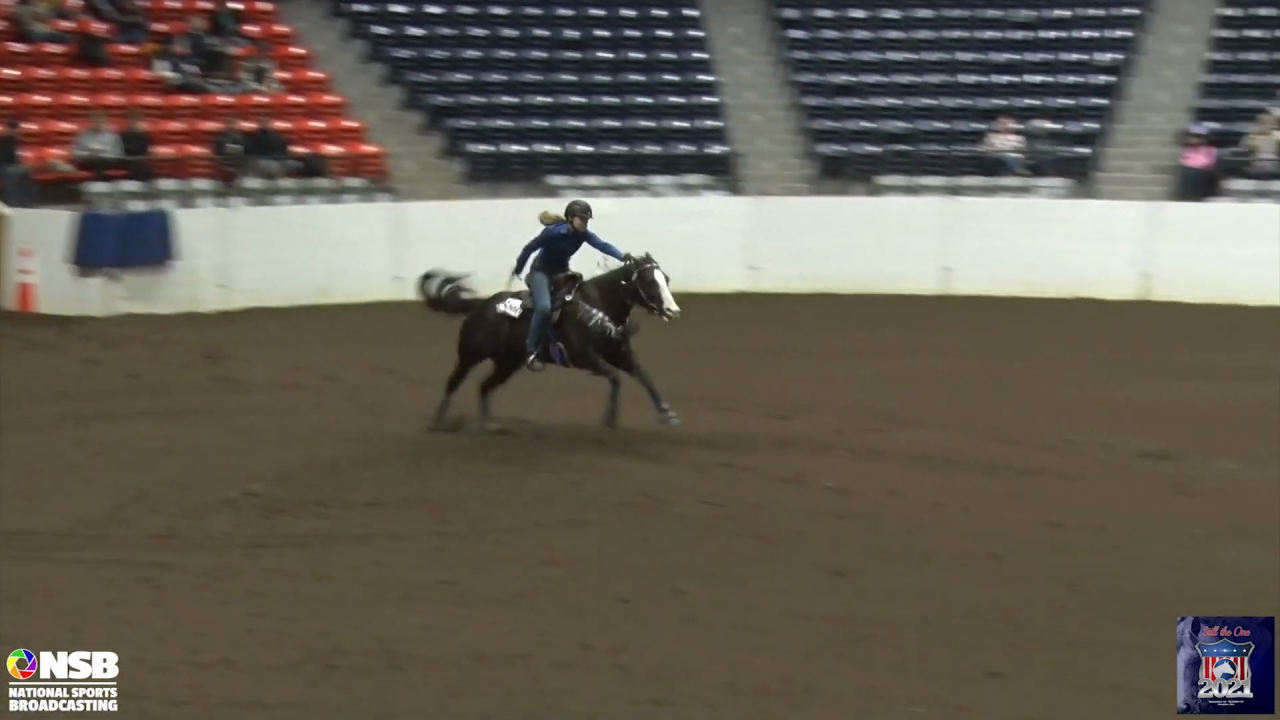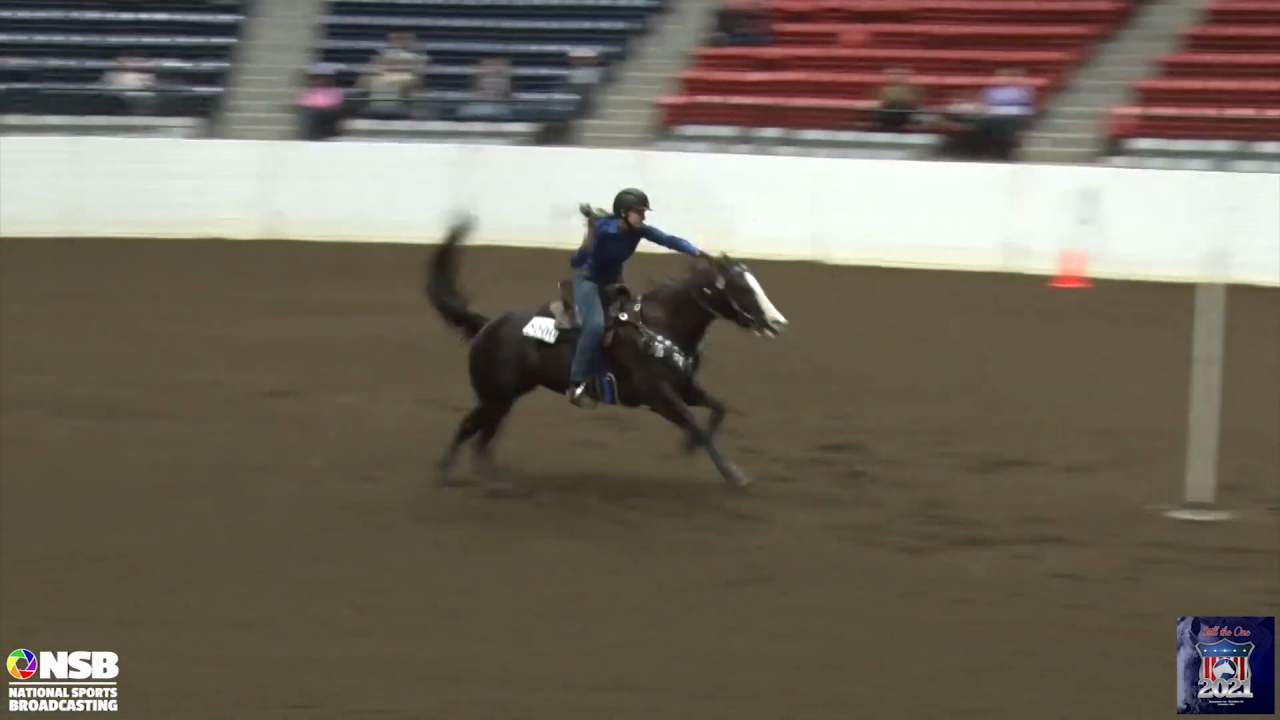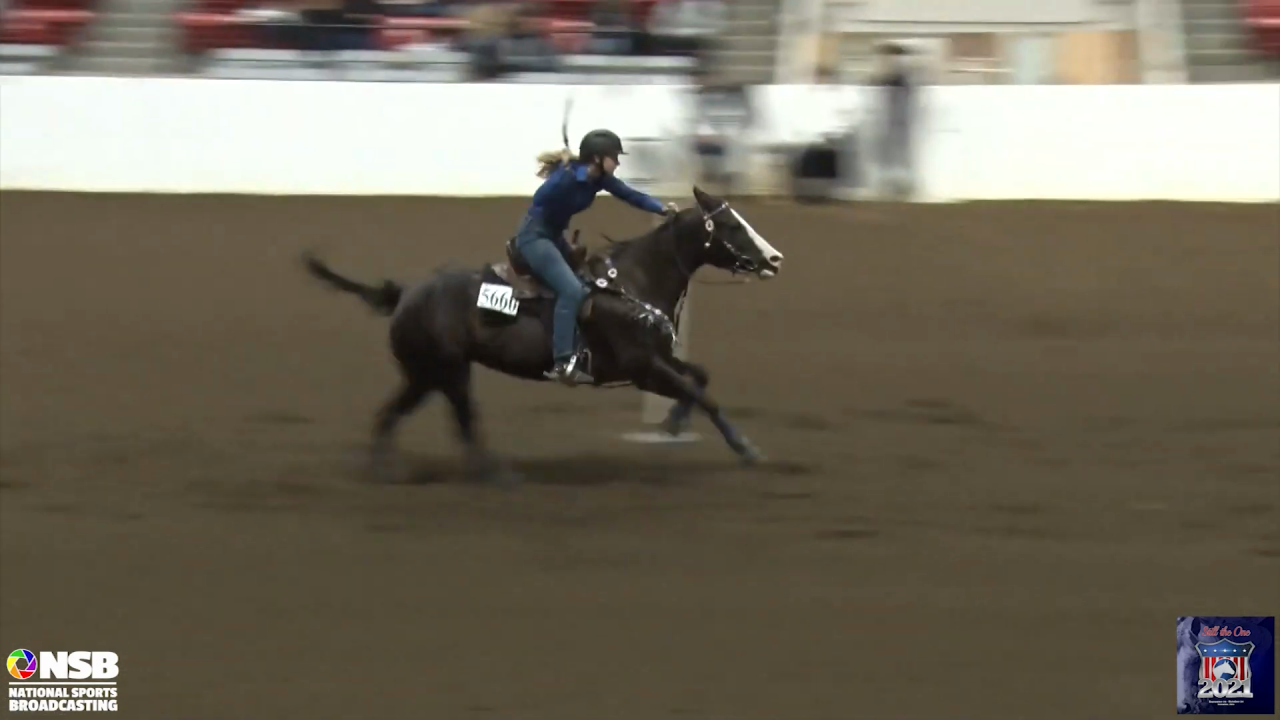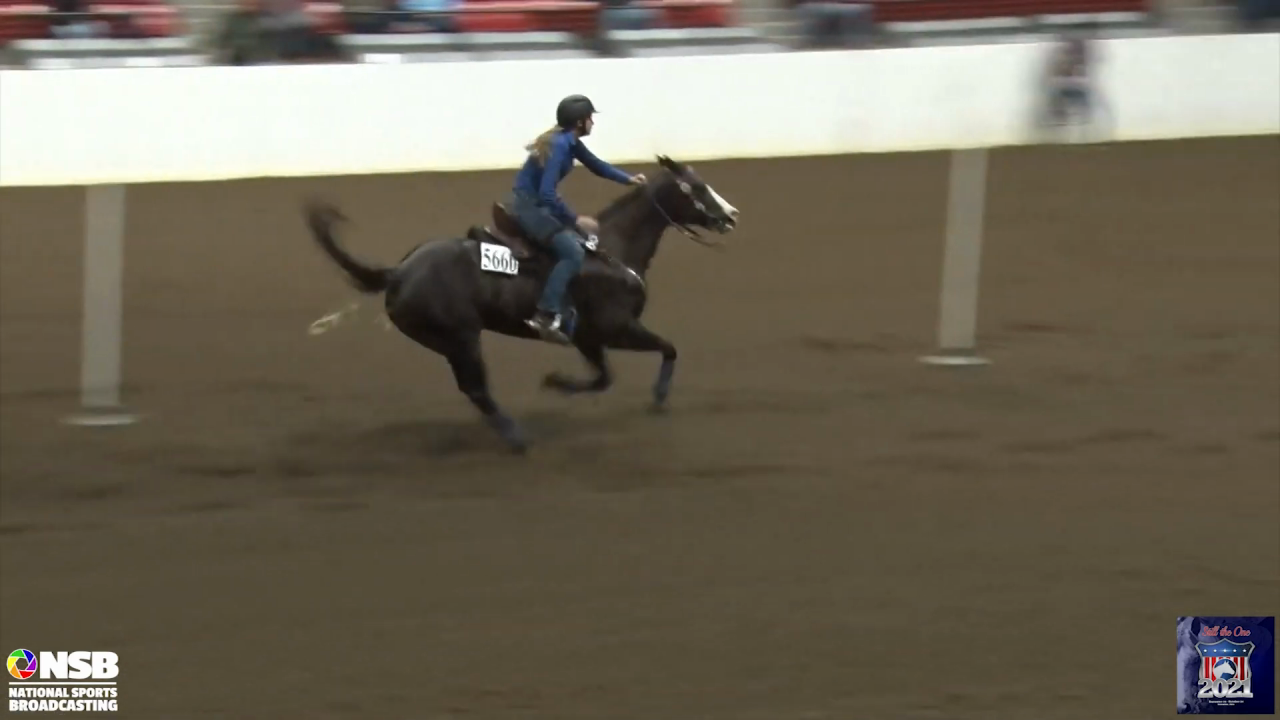
dt=0.7s
person 1, frame 1
left shoulder: (583, 233)
right shoulder: (553, 231)
left elbow: (602, 246)
right elbow: (529, 248)
left wrist: (622, 256)
right wrist: (518, 269)
left hip: (561, 272)
right hip: (540, 272)
right knee: (544, 307)
right ankle: (532, 352)
person 1, frame 2
left shoulder: (640, 230)
right shoulder: (602, 229)
left elbow: (671, 241)
right elbow: (576, 263)
left wrist: (695, 252)
right wrist: (586, 247)
left hip: (613, 282)
right hip: (588, 281)
right knee: (596, 326)
right ankle: (577, 383)
person 1, frame 3
left shoulder: (599, 178)
right shoulder: (567, 175)
left elbow: (630, 195)
right elbow: (540, 199)
left wrist: (662, 208)
right wrist: (564, 168)
left hip: (553, 236)
right hip: (533, 237)
right knee: (572, 291)
right ankle: (562, 362)
person 1, frame 4
left shoulder: (569, 142)
right shoulder: (558, 146)
left elbow: (596, 165)
right elbow: (547, 193)
left wrist: (628, 179)
right wrist: (575, 220)
left hip: (534, 205)
right hip: (529, 207)
left knee: (572, 246)
right knee: (573, 253)
right ankle: (545, 316)
